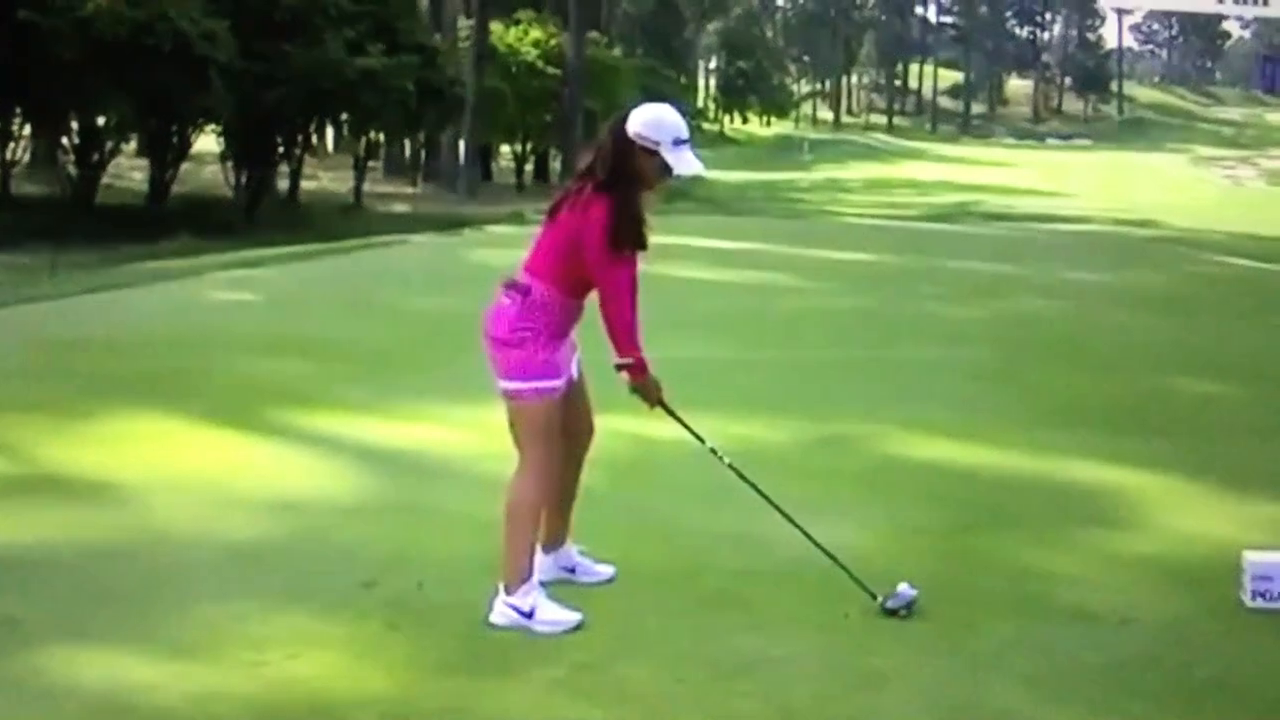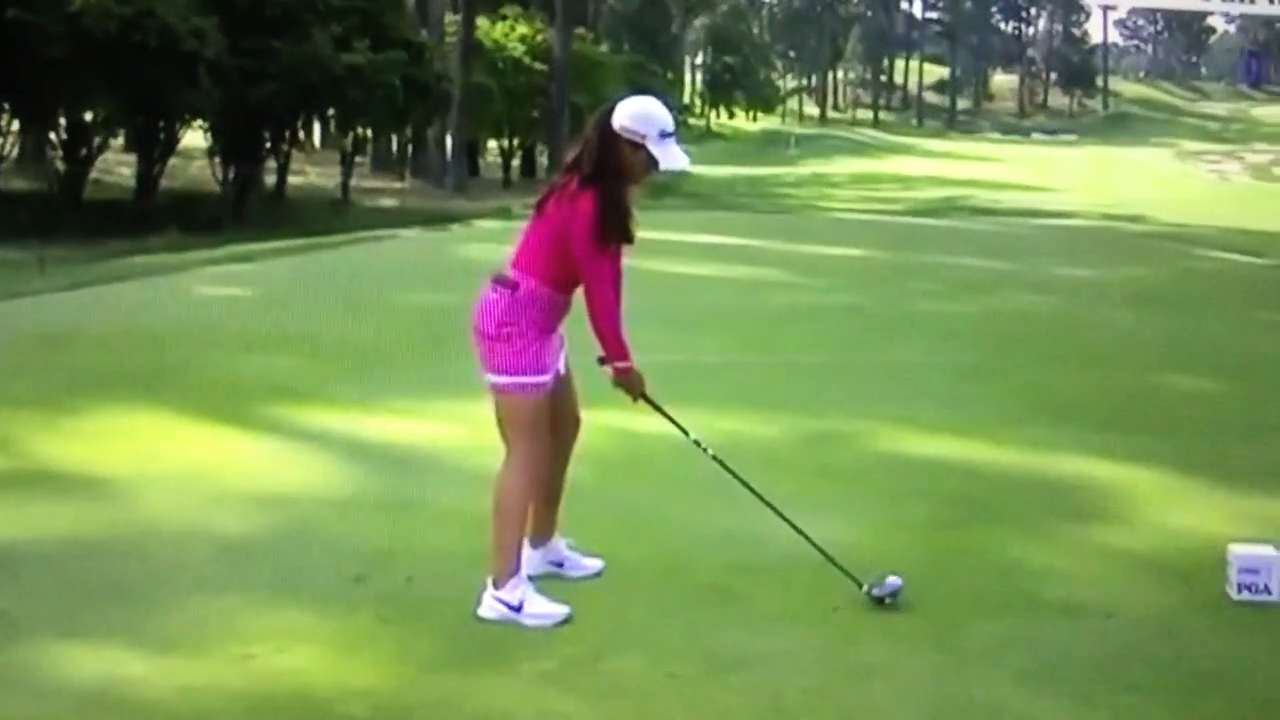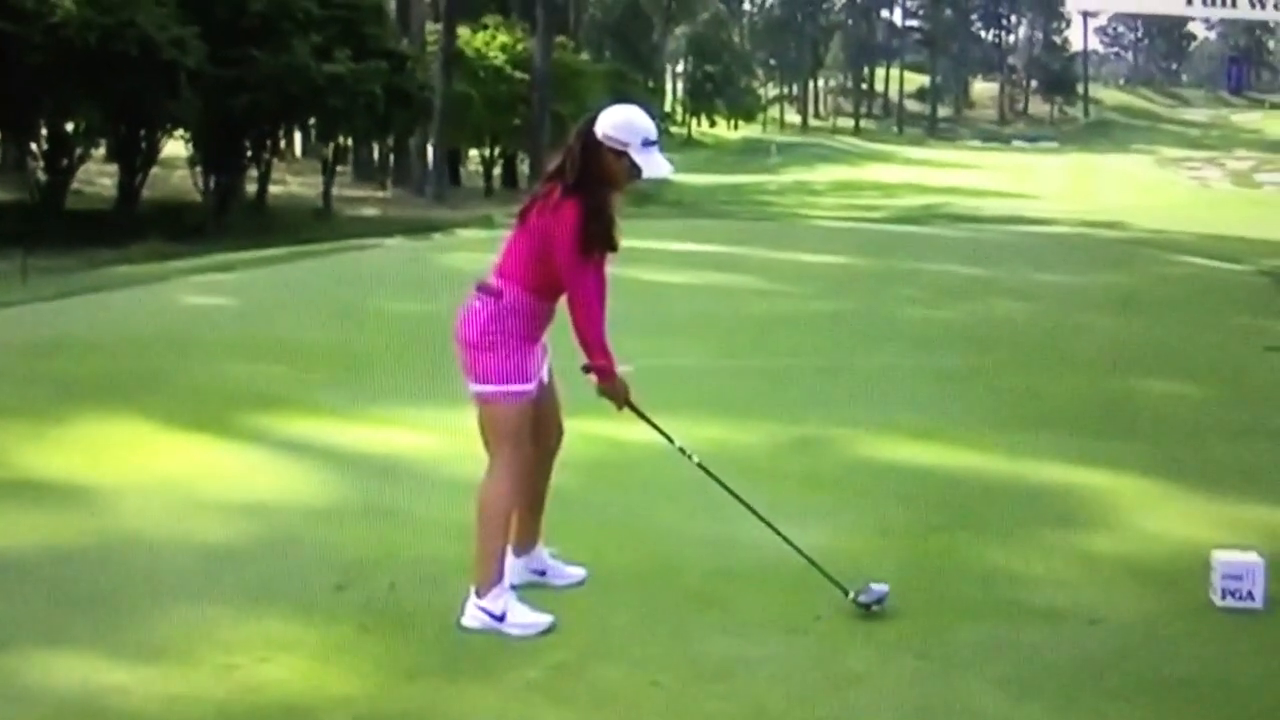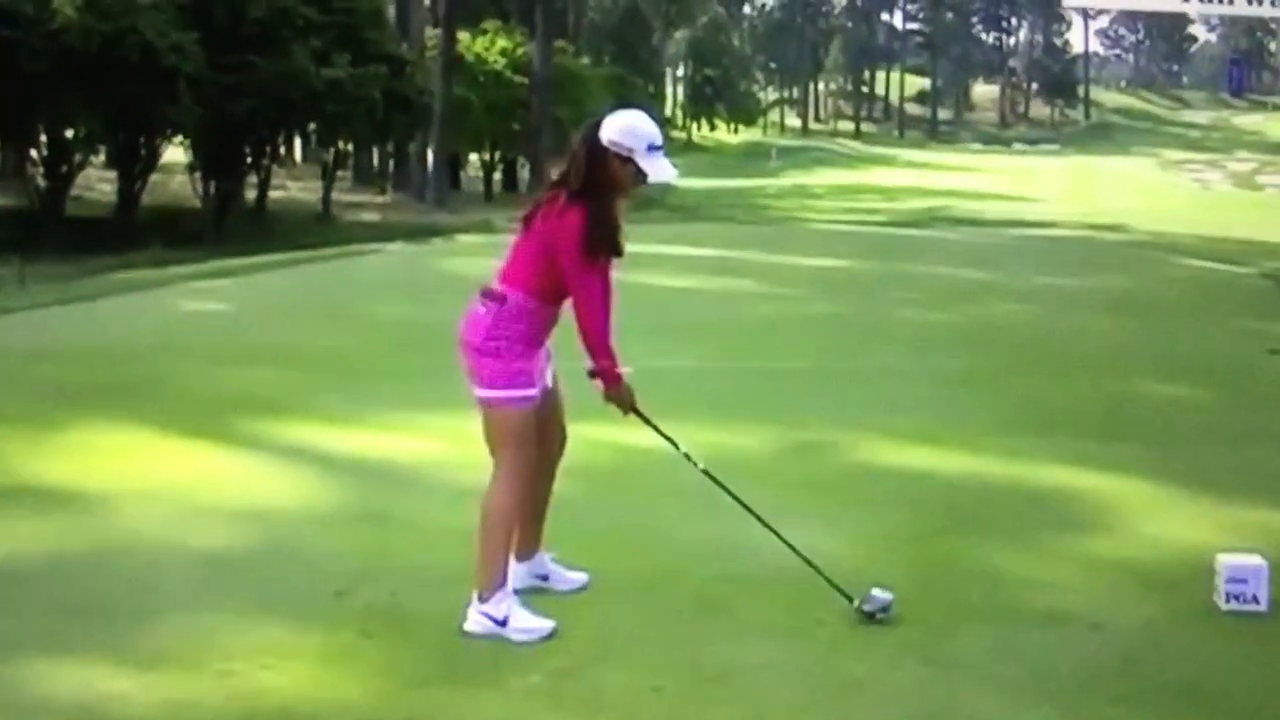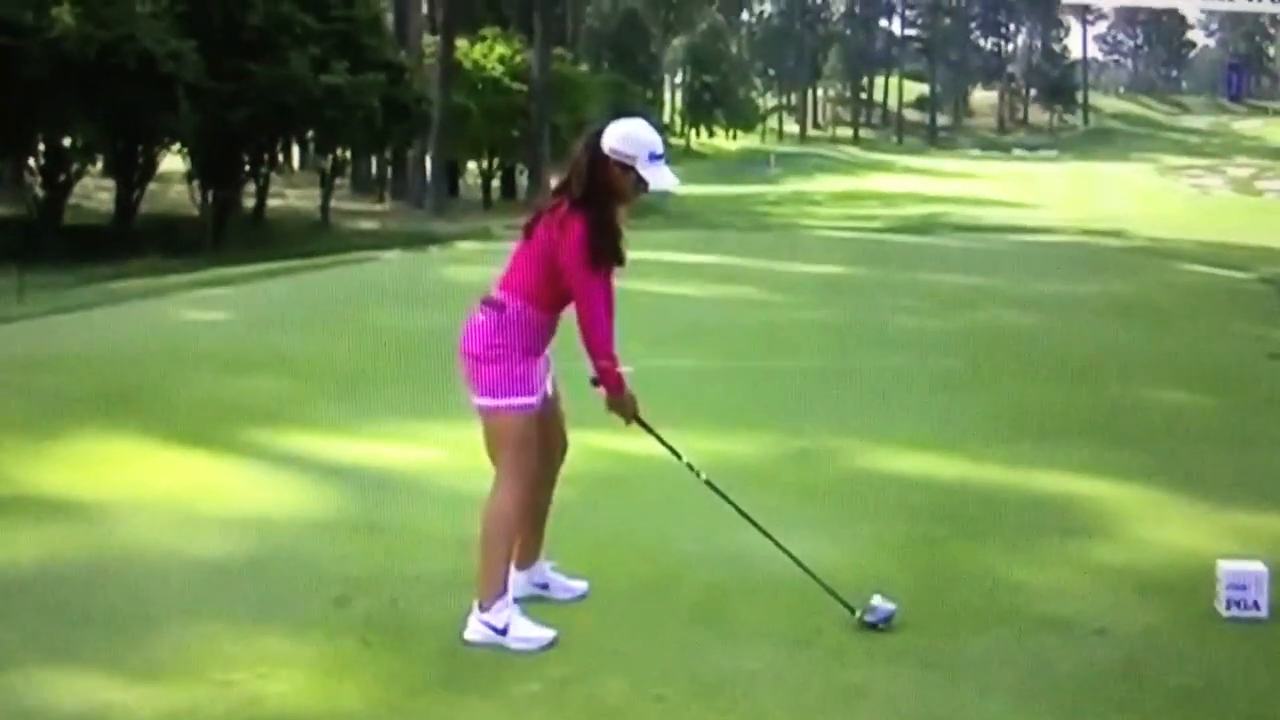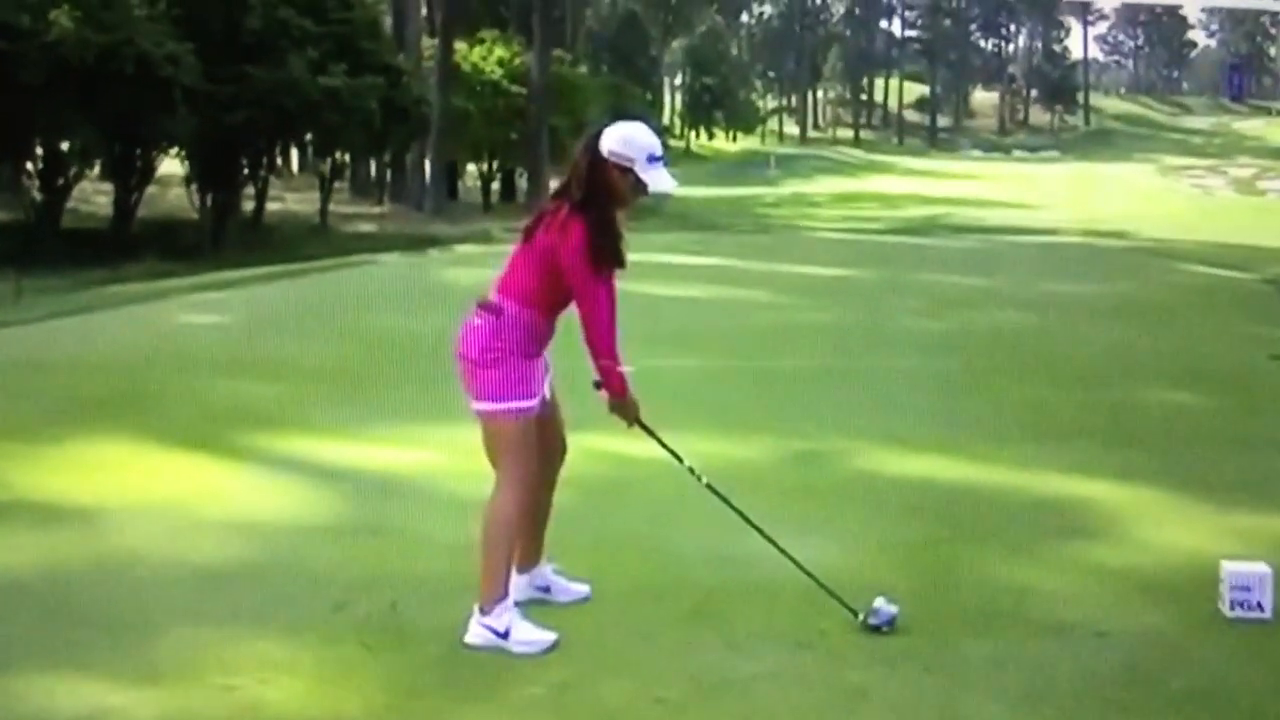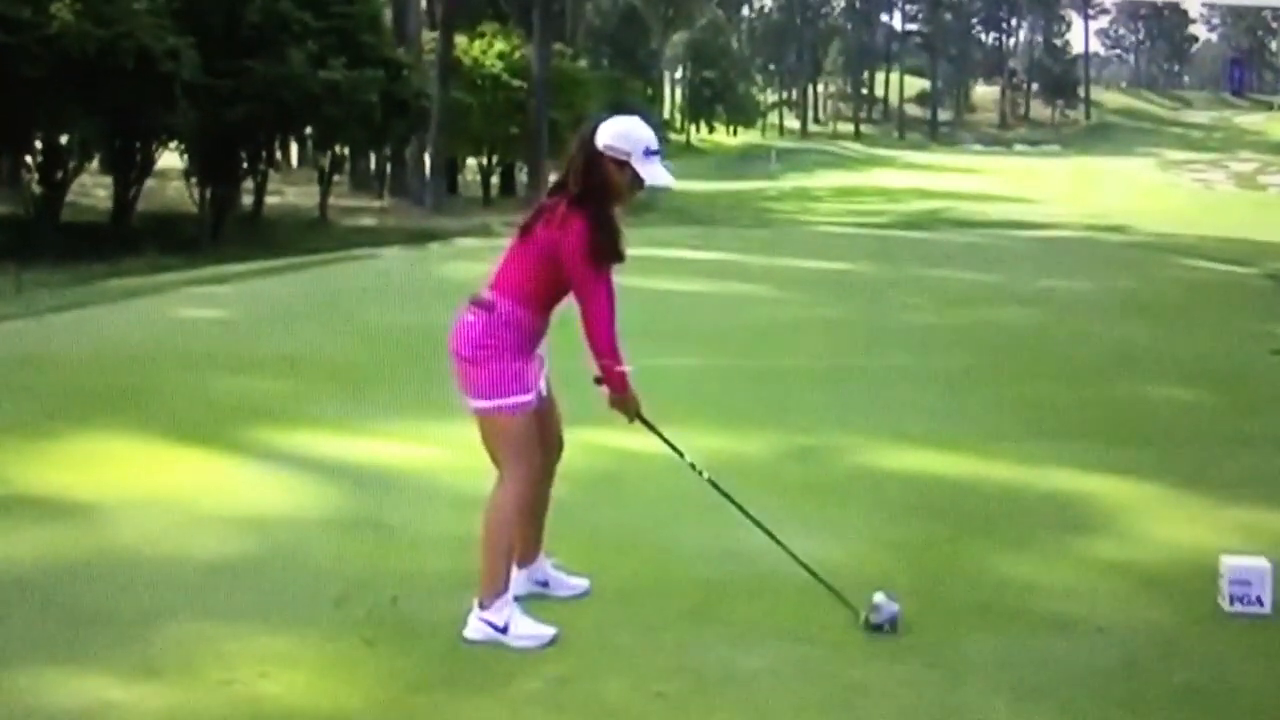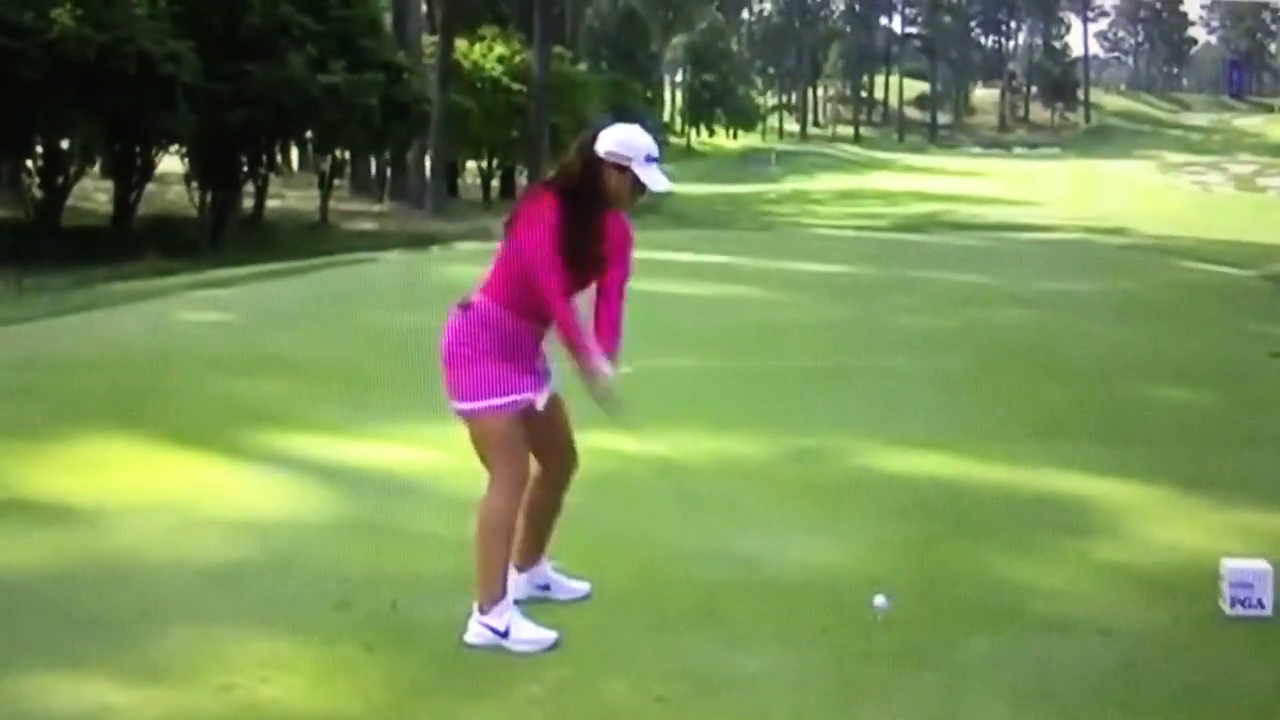
dt=0.3s
person 1, frame 1
left shoulder: (618, 200)
right shoulder: (597, 208)
left elbow: (624, 282)
right elbow: (612, 295)
left wrist: (634, 358)
right wrist: (638, 368)
left hip: (552, 327)
right hip: (525, 327)
left knee: (577, 435)
right knee: (539, 457)
left ankle: (553, 552)
right ankle: (515, 595)
person 1, frame 2
left shoulder: (605, 195)
right shoulder: (583, 201)
left elbow: (608, 277)
right elbow: (598, 289)
left wrist: (618, 355)
right wrist: (621, 362)
left hip: (539, 321)
right hip: (514, 321)
left knee: (564, 429)
right knee: (527, 452)
left ankle: (542, 547)
right ankle: (503, 590)
person 1, frame 3
left shoulder: (587, 202)
right shoulder: (566, 209)
left elbow: (592, 284)
right elbow: (580, 297)
left wrist: (601, 362)
right wrist: (605, 370)
left hip: (523, 329)
right hip: (497, 329)
left knee: (547, 439)
right knee: (509, 460)
left ankle: (526, 556)
right ankle: (486, 599)
person 1, frame 4
left shoulder: (594, 208)
right shoulder: (571, 215)
left elbow: (598, 290)
right elbow: (586, 302)
left wrist: (606, 366)
right wrist: (610, 375)
left hip: (527, 335)
right hip: (502, 334)
left knee: (550, 444)
right knee: (514, 464)
left ankle: (527, 561)
right ankle: (489, 604)
person 1, frame 5
left shoulder: (596, 216)
right shoulder: (573, 223)
left elbow: (601, 298)
right elbow: (589, 309)
left wrist: (609, 372)
right wrist: (614, 384)
left hip: (526, 342)
right hip: (501, 341)
left knee: (551, 451)
right knee: (515, 473)
left ankle: (527, 569)
right ankle: (490, 612)
person 1, frame 6
left shoulder: (594, 218)
right shoulder: (574, 226)
left elbow: (603, 299)
right elbow: (592, 312)
left wrist: (612, 374)
right wrist: (617, 386)
left hip: (523, 345)
right hip: (499, 345)
left knee: (550, 455)
right knee: (516, 476)
left ankle: (529, 572)
right ankle: (491, 616)
person 1, frame 7
left shoulder: (593, 215)
right shoulder: (572, 221)
left elbow: (601, 294)
right elbow: (593, 306)
left wrist: (615, 372)
right wrist: (618, 381)
left hip: (517, 340)
right hip: (493, 341)
left knee: (548, 450)
right knee: (519, 471)
left ankle: (528, 567)
right ankle: (490, 611)
person 1, frame 8
left shoulder: (615, 231)
right shoulder: (546, 206)
left elbow: (612, 297)
right elbow: (549, 286)
left wrist: (604, 356)
right wrist: (586, 354)
left hip: (523, 350)
right hip: (481, 344)
left knee: (561, 460)
right knee: (511, 474)
left ankle: (528, 570)
right ankle: (490, 615)
